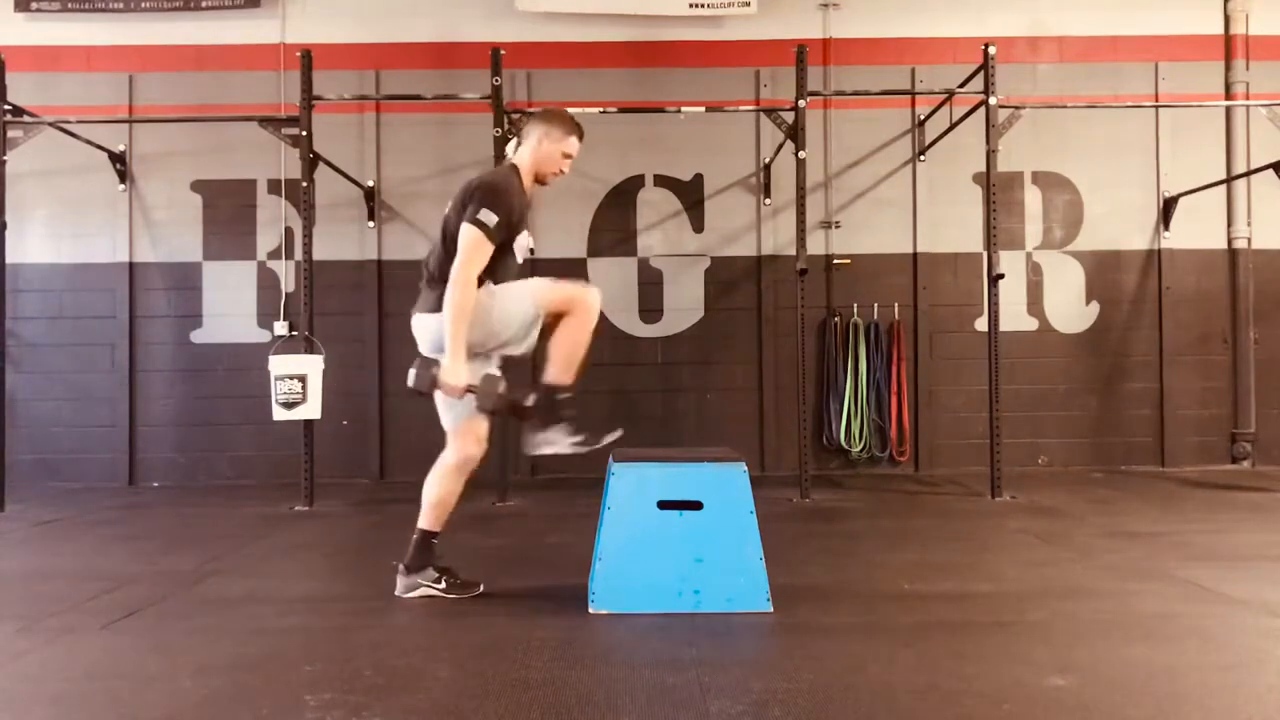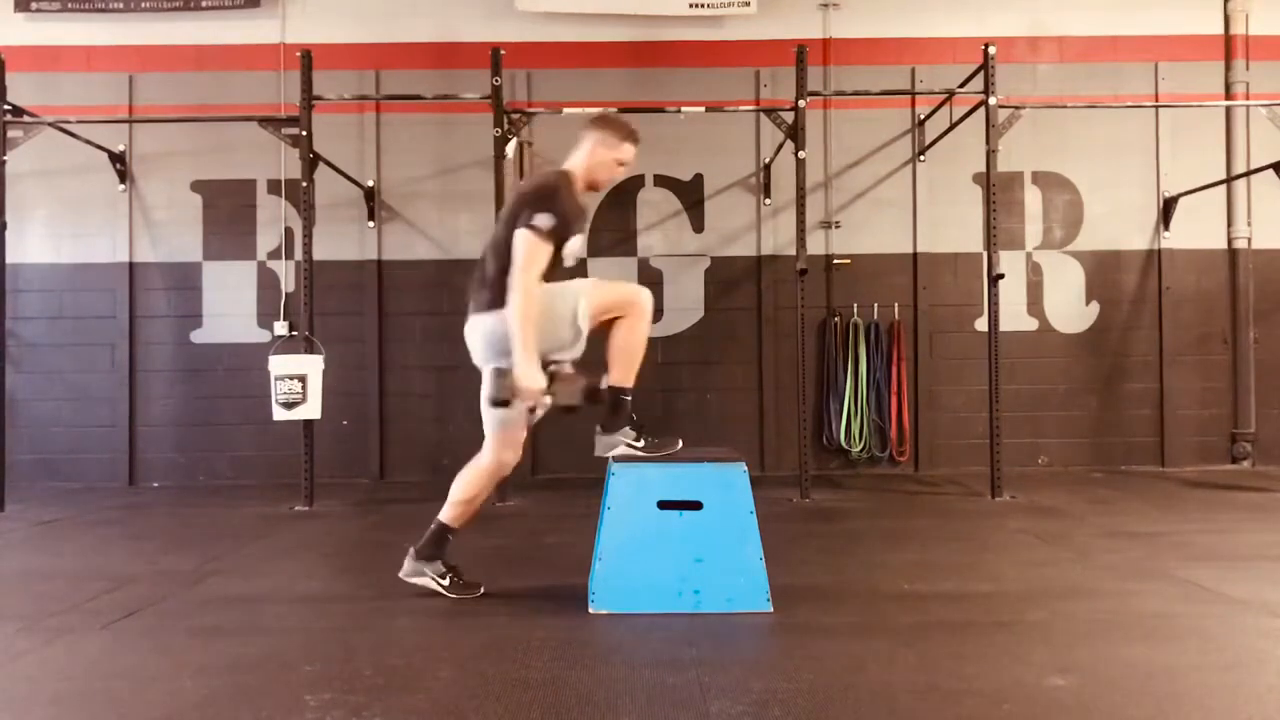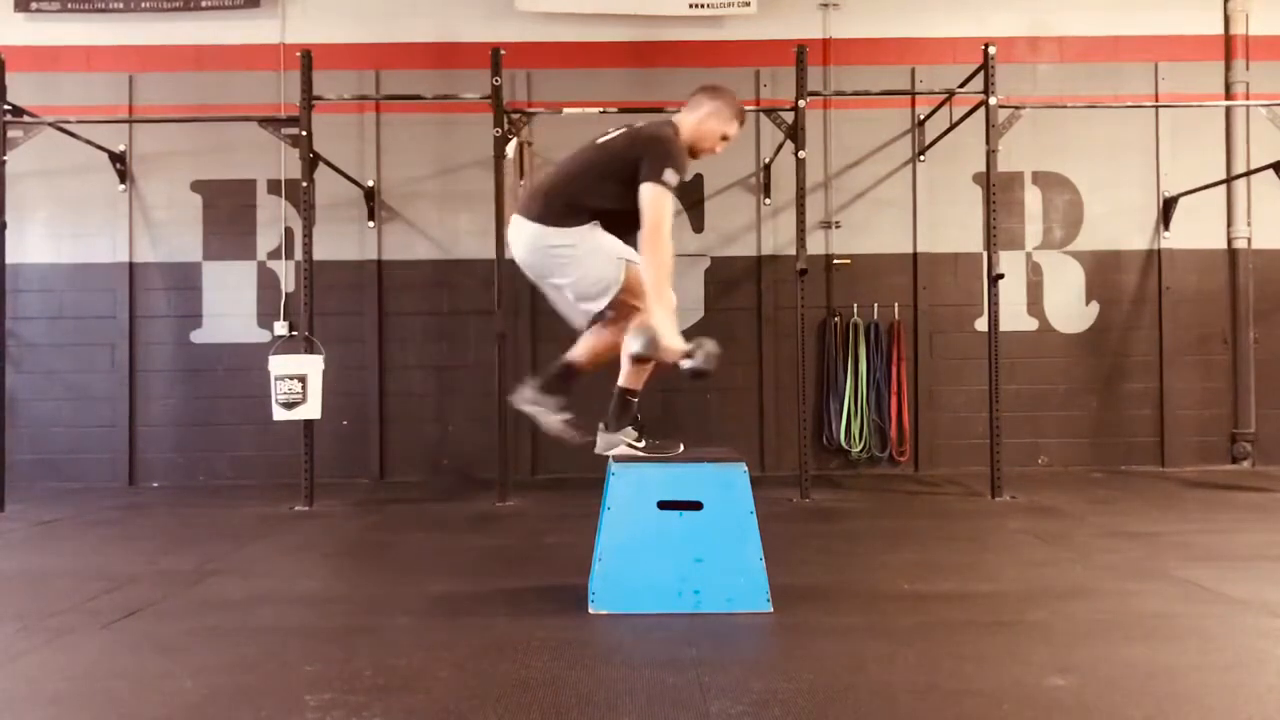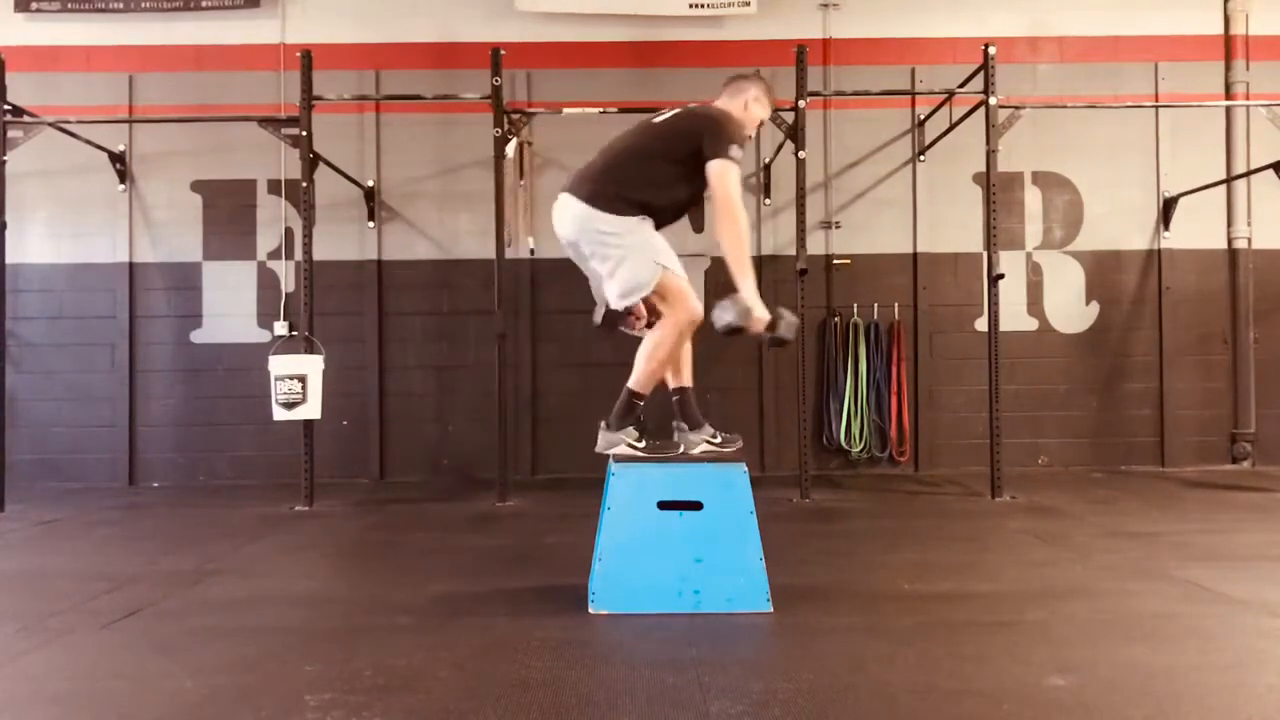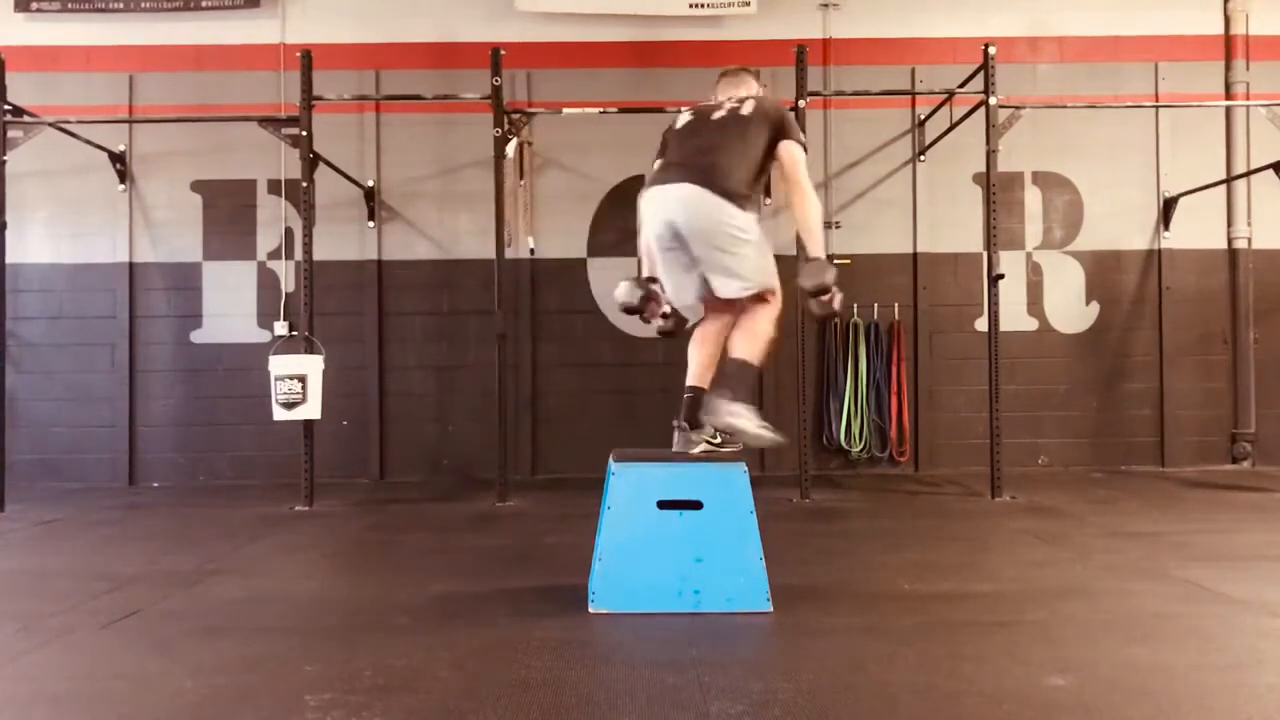
dt=0.3s
person 1, frame 1
left shoulder: (512, 194)
right shoulder: (498, 192)
right elbow: (463, 275)
left wrist: (463, 352)
right wrist: (454, 357)
left hip: (463, 321)
right hip: (451, 318)
left knee: (467, 446)
right knee: (581, 299)
left ankle: (419, 566)
right ankle: (547, 422)
person 1, frame 2
left shoulder: (566, 201)
right shoulder: (552, 197)
right elbow: (524, 281)
left wrist: (536, 358)
right wrist: (529, 363)
left hip: (505, 323)
right hip: (506, 320)
left knee: (502, 453)
right knee: (635, 300)
left ankle: (428, 556)
right ankle: (617, 427)
person 1, frame 3
left shoulder: (647, 139)
right shoulder: (664, 148)
left elbow: (632, 229)
right elbow: (655, 239)
right wrist: (666, 326)
left hip: (533, 229)
right hip: (555, 230)
left knee: (624, 313)
right knee: (654, 305)
left ankle: (547, 388)
right ankle: (619, 427)
person 1, frame 4
left shoulder: (688, 125)
right shoulder: (722, 125)
right elbow: (728, 212)
left wrist: (630, 291)
right wrist: (750, 296)
left hip: (579, 208)
right hip: (603, 214)
left knee: (671, 310)
right knee: (683, 312)
left ankle: (690, 427)
right ankle: (620, 427)
person 1, frame 5
left shoulder: (686, 119)
right shoulder: (771, 111)
right elbow: (798, 185)
left wrist: (654, 277)
right wrist: (816, 258)
left hip: (664, 201)
right hip: (715, 202)
left knee: (717, 314)
right knee: (763, 302)
left ankle: (693, 425)
right ankle: (731, 398)
